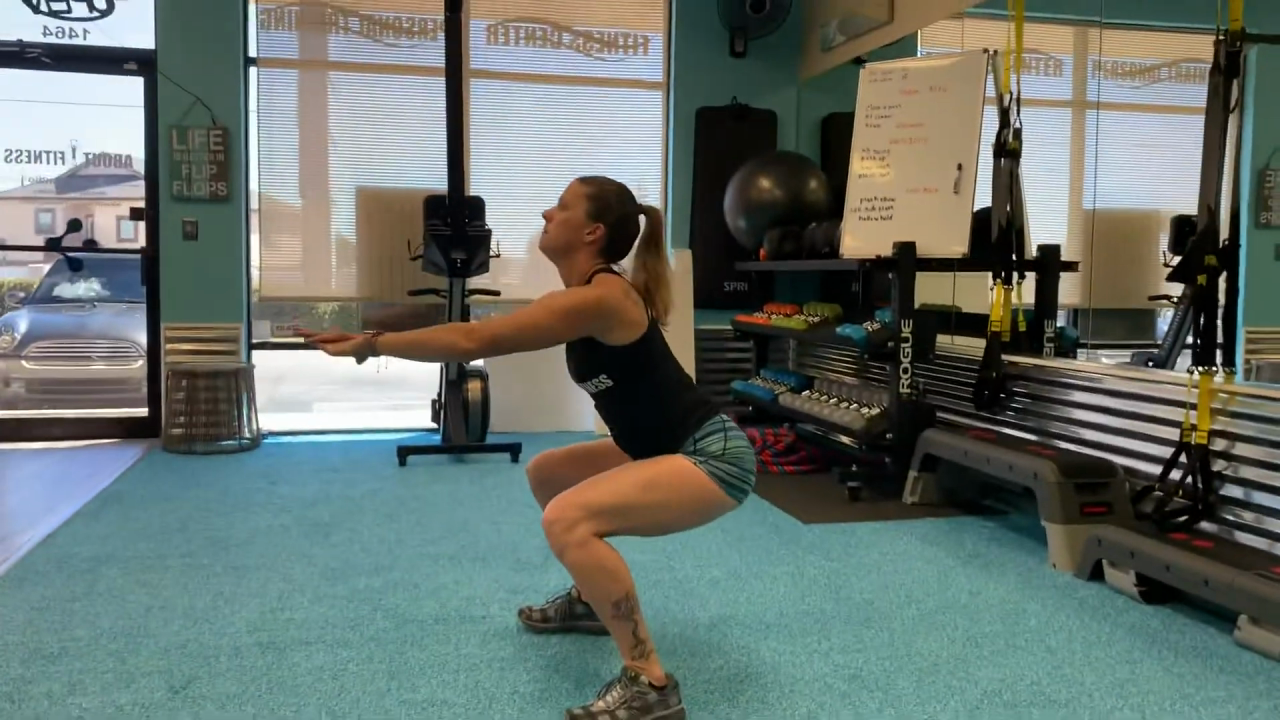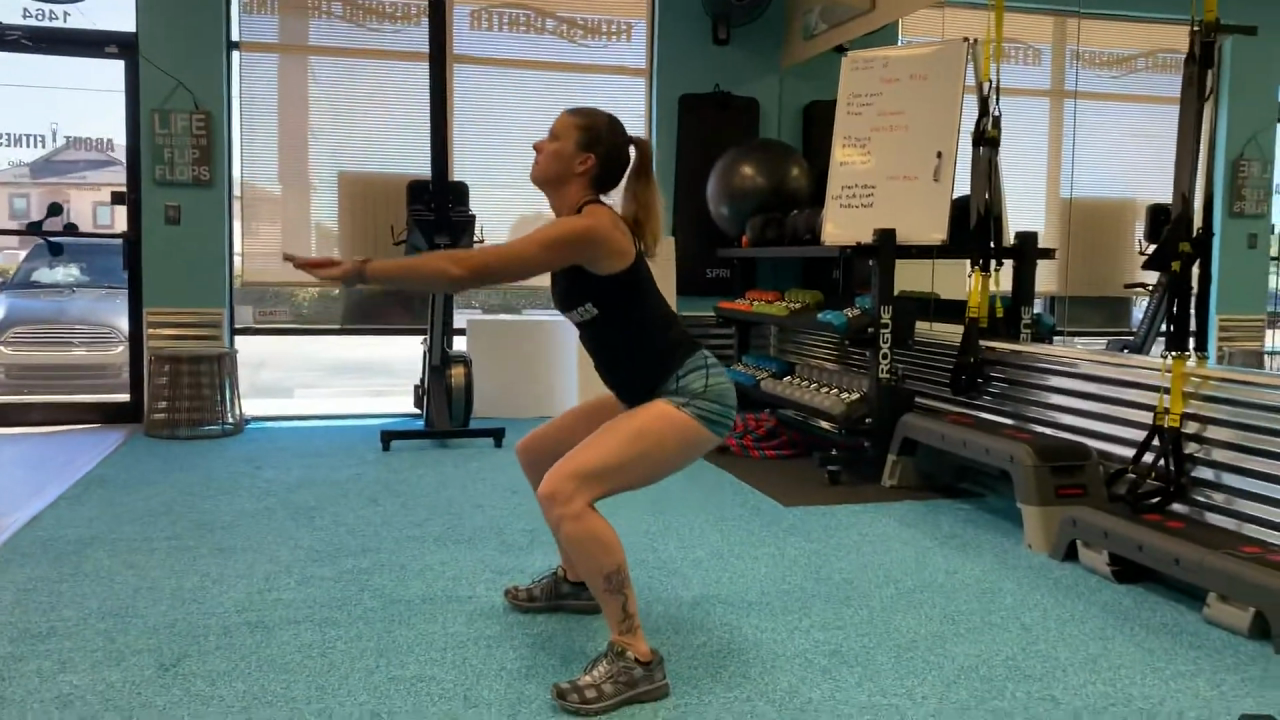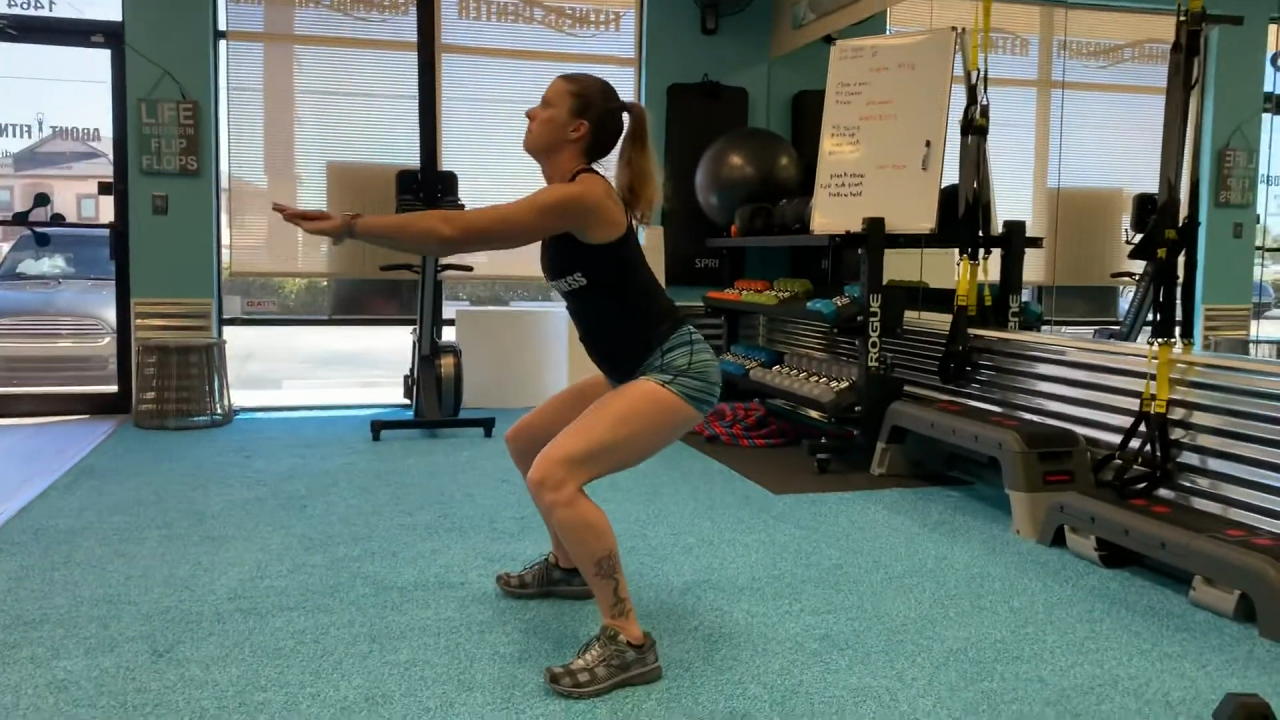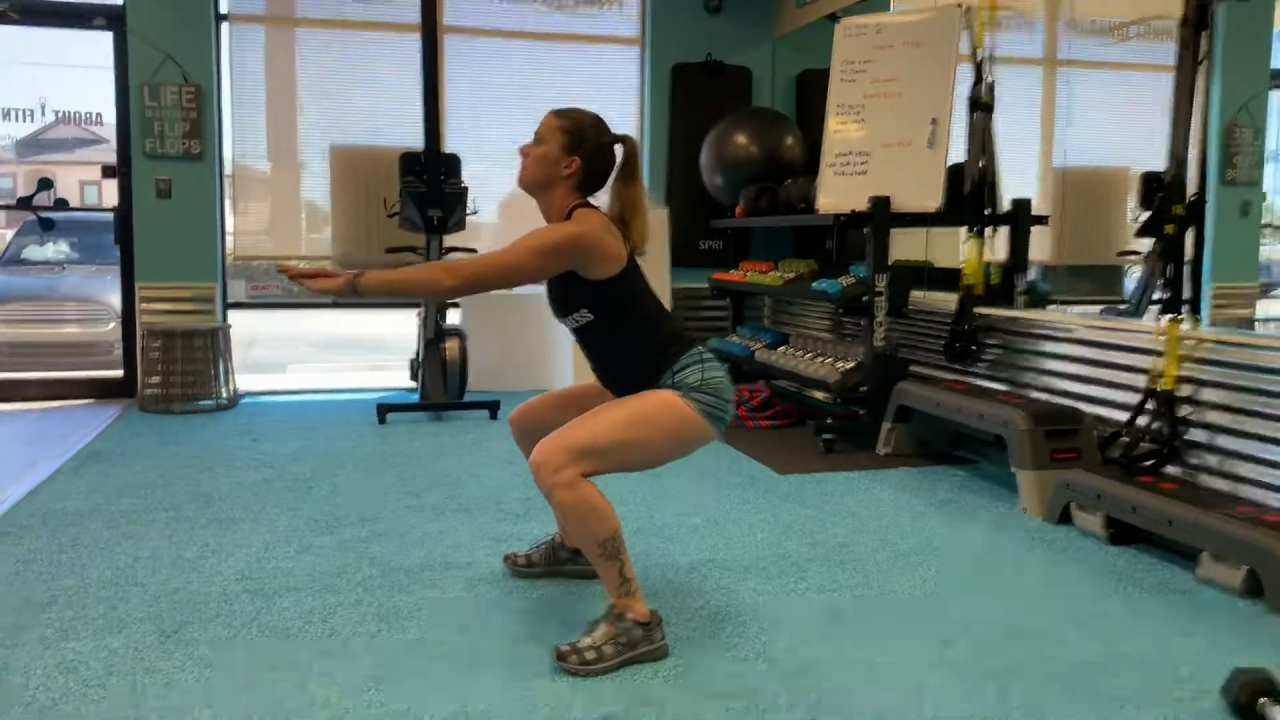
dt=0.4s
person 1, frame 1
left shoulder: (601, 299)
right shoulder: (583, 297)
left elbow: (474, 341)
right elbow: (484, 335)
left wrist: (370, 344)
right wrist: (375, 340)
left hip: (714, 458)
right hip: (673, 450)
left knee: (568, 520)
right knee: (545, 474)
right ankle: (589, 601)
person 1, frame 2
left shoulder: (589, 228)
right shoulder: (578, 227)
left elbow: (466, 269)
right elbow: (477, 268)
left wrist: (358, 270)
right wrist: (366, 268)
left hip: (694, 393)
right hip: (654, 391)
left knee: (563, 489)
right knee: (535, 454)
left ankle: (635, 660)
right ankle: (575, 579)
person 1, frame 3
left shoulder: (581, 197)
right shoulder: (569, 197)
left elbow: (455, 231)
right elbow: (466, 235)
left wrist: (348, 227)
right wrist: (354, 228)
left hip: (678, 370)
right hip: (639, 369)
left knee: (552, 475)
right knee: (524, 441)
left ankle: (628, 643)
right ankle: (567, 564)
person 1, frame 4
left shoulder: (579, 234)
right shoulder: (568, 231)
left elbow: (457, 278)
right elbow: (469, 273)
left wrist: (352, 283)
right wrist: (359, 279)
left hip: (693, 390)
right hip: (652, 386)
left knee: (554, 460)
right knee: (528, 424)
left ankle: (634, 621)
right ankle: (574, 545)
